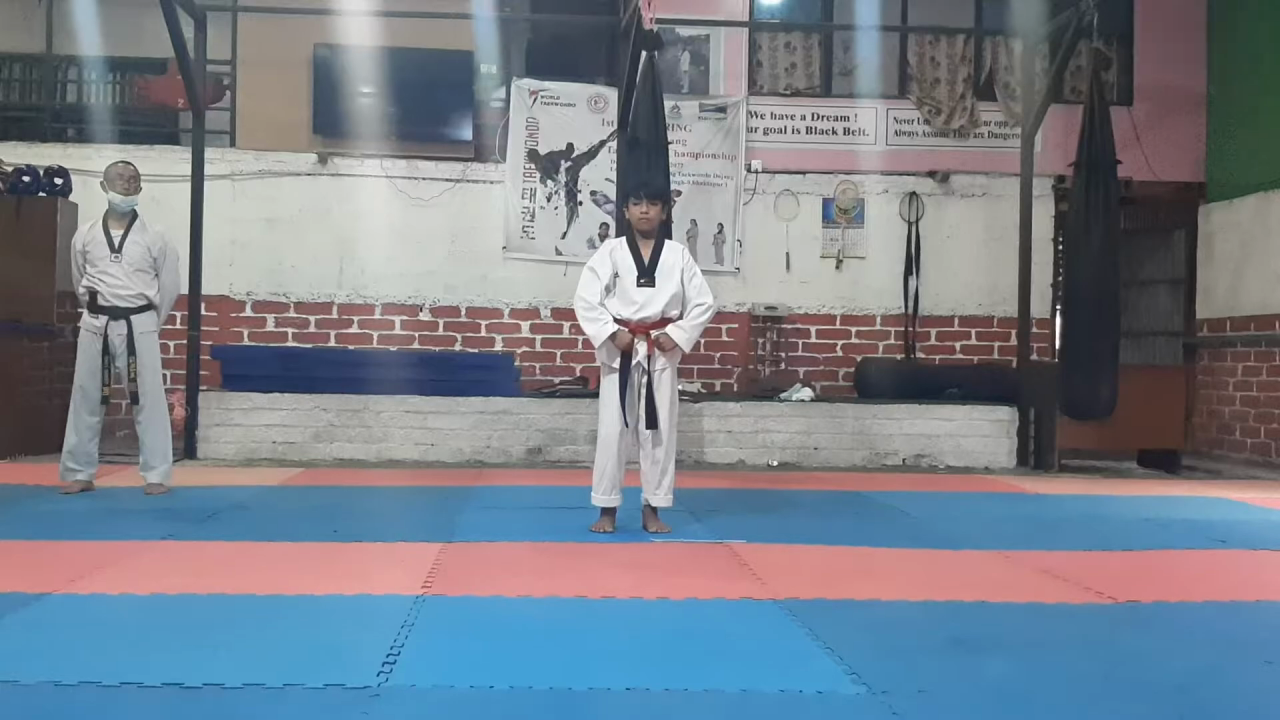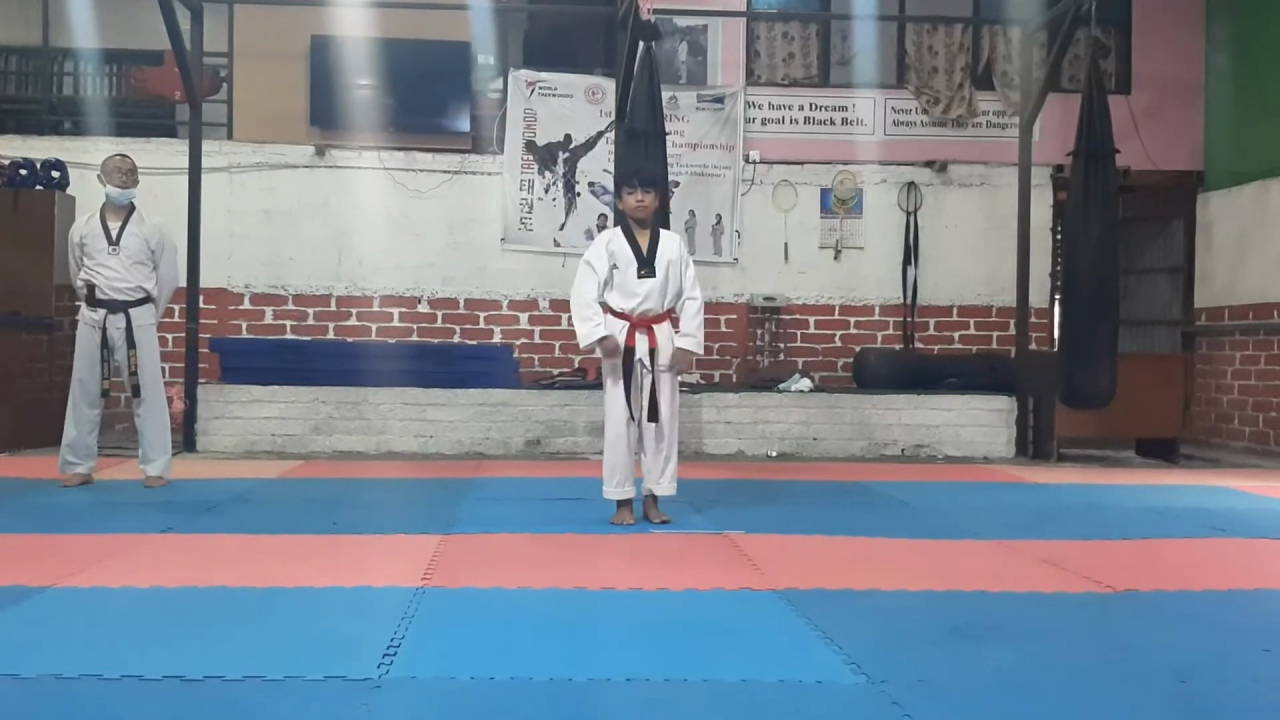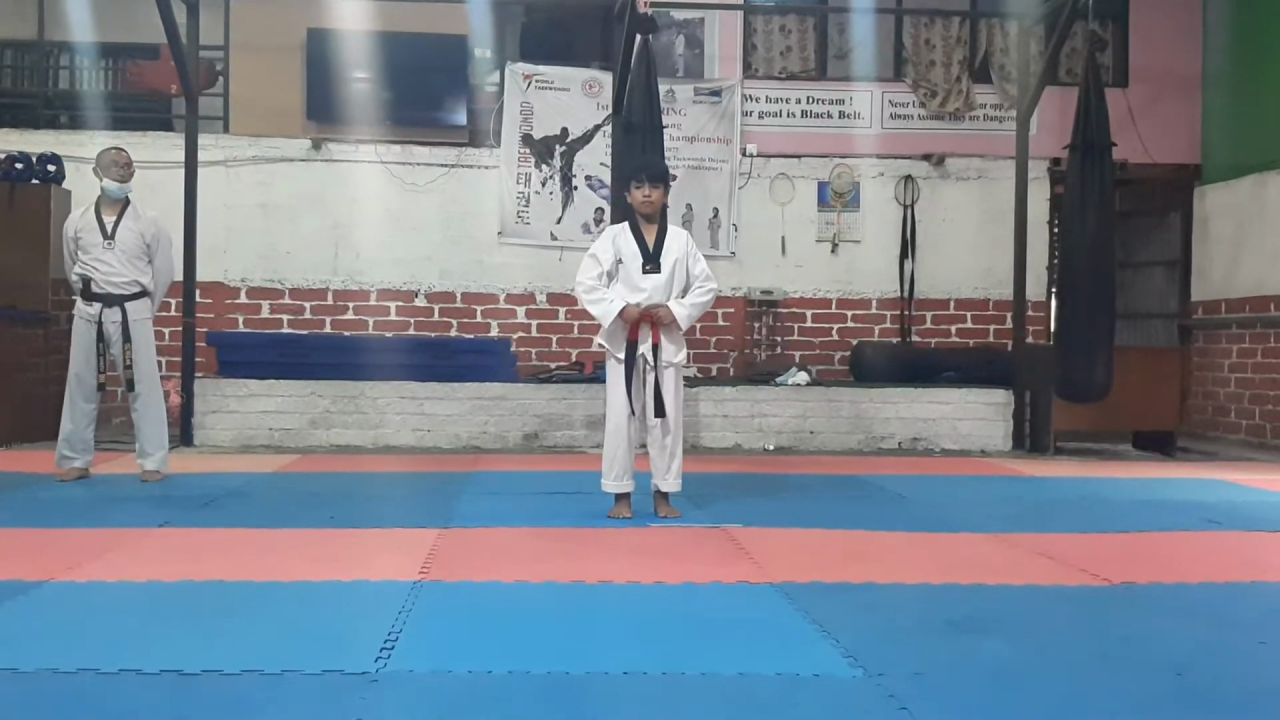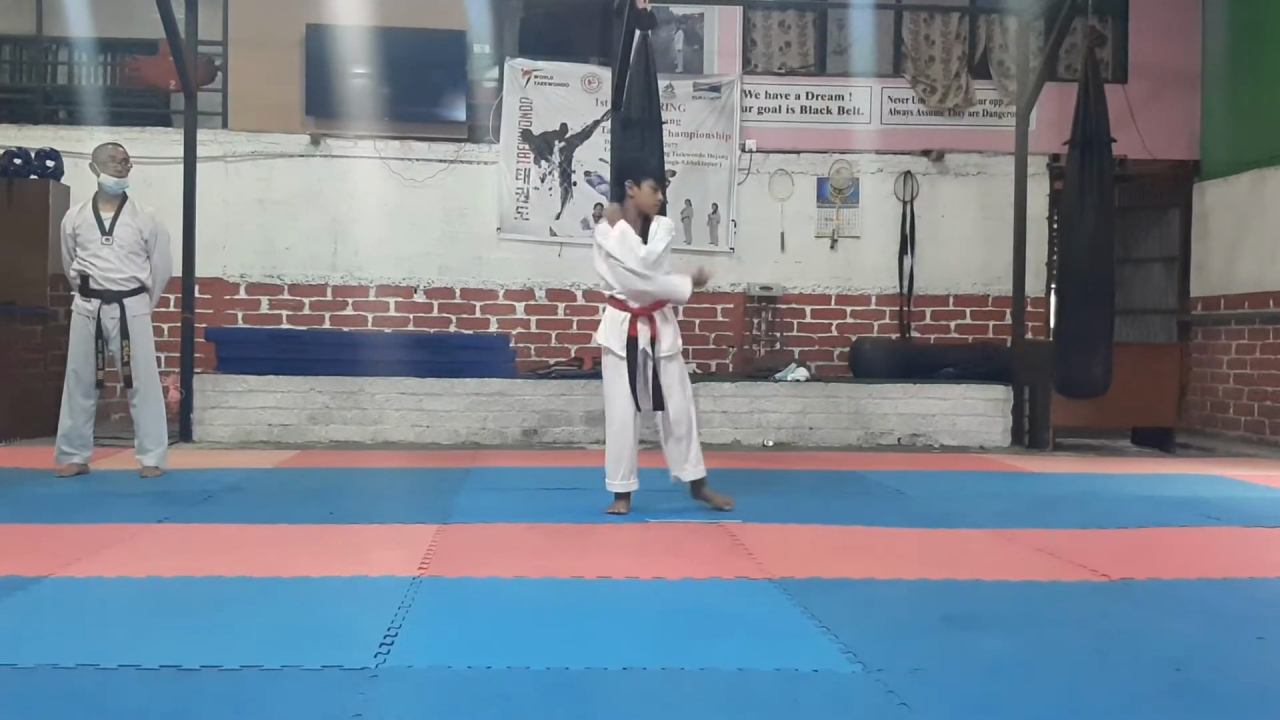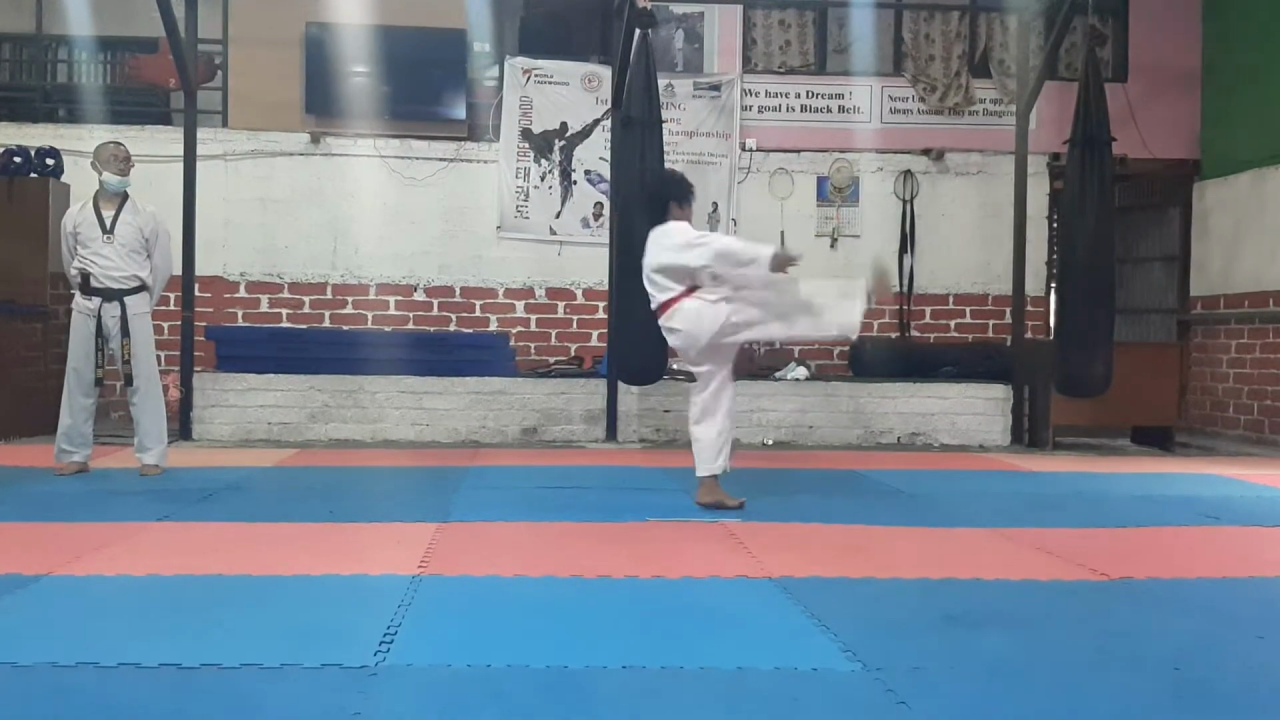
dt=1s
person 1, frame 1
left shoulder: (678, 254)
right shoulder: (611, 251)
left elbow: (703, 303)
right elbow: (586, 300)
left wrist: (677, 335)
right wrist: (612, 334)
left hip: (661, 351)
right hip: (620, 350)
left knee: (659, 431)
right knee: (613, 430)
left ankle: (652, 508)
right ankle: (607, 509)
person 1, frame 2
left shoulder: (673, 243)
right shoulder: (608, 242)
left elbow: (692, 296)
right elbow: (584, 293)
left wrist: (687, 343)
right wrist: (601, 335)
left hip: (663, 342)
right hip: (620, 343)
left knee: (661, 422)
right knee: (620, 422)
left ankle: (652, 498)
right ankle: (623, 501)
person 1, frame 3
left shoulder: (681, 239)
right shoulder: (614, 236)
left elbow: (706, 286)
right elbow: (586, 283)
left wrist: (677, 312)
right wrist: (619, 310)
left hip: (665, 340)
right hip: (623, 339)
left knee: (666, 418)
right knee: (620, 418)
left ankle: (663, 494)
right ankle: (621, 495)
person 1, frame 4
left shoulder: (661, 225)
right shoulder: (607, 231)
left elbow: (648, 259)
right elbow: (636, 280)
left wrist: (623, 228)
right wrist: (688, 286)
left hip: (660, 327)
right hip: (622, 330)
left knee: (678, 408)
right knee: (621, 413)
left ankle: (698, 482)
right ankle: (621, 492)
person 1, frame 5
left shoulder: (657, 241)
right shoulder: (676, 234)
right elbow: (718, 251)
right wrist: (769, 257)
left hip: (685, 333)
right hip: (707, 314)
left knee: (709, 407)
right knee: (791, 306)
left ankle: (709, 486)
right ankle: (856, 305)
person 2, frame 1
left shoulder: (154, 237)
right shoulder: (86, 235)
left elbow: (170, 285)
right elbow: (80, 281)
left wrist: (149, 320)
right wrist: (100, 315)
left hip: (139, 327)
right hip: (96, 326)
left knee: (149, 400)
right knee: (86, 399)
left ankle: (156, 475)
right ankle: (80, 473)
person 2, frame 2
left shoulder: (152, 229)
right shoulder: (83, 228)
left elbow: (168, 277)
right elbow: (78, 274)
left wrist: (147, 313)
right wrist: (97, 307)
left hip: (137, 319)
right hip: (94, 319)
left knee: (148, 393)
right knee: (85, 392)
left ankle: (156, 467)
right ankle: (79, 465)
person 2, frame 3
left shoulder: (147, 222)
right shoulder: (77, 221)
left elbow: (163, 271)
right elbow: (73, 268)
left wrist: (144, 307)
right wrist: (92, 301)
left hip: (132, 314)
right hip: (89, 313)
left knee: (144, 387)
right knee: (81, 387)
left ankle: (153, 462)
right ankle: (75, 460)
person 2, frame 4
left shoulder: (145, 218)
right shoulder: (75, 217)
left elbow: (161, 267)
right elbow: (71, 265)
left wrist: (141, 303)
right wrist: (91, 297)
left hip: (131, 309)
right hip: (88, 309)
left knee: (143, 383)
right knee: (80, 383)
left ankle: (152, 457)
right ankle: (75, 455)
person 2, frame 5
left shoulder: (146, 217)
right shoulder: (76, 216)
left elbow: (162, 265)
right elbow: (71, 264)
left wrist: (141, 301)
right wrist: (91, 295)
left hip: (131, 308)
right hip: (88, 308)
left knee: (143, 381)
right knee: (80, 381)
left ankle: (152, 456)
right ankle: (75, 454)
